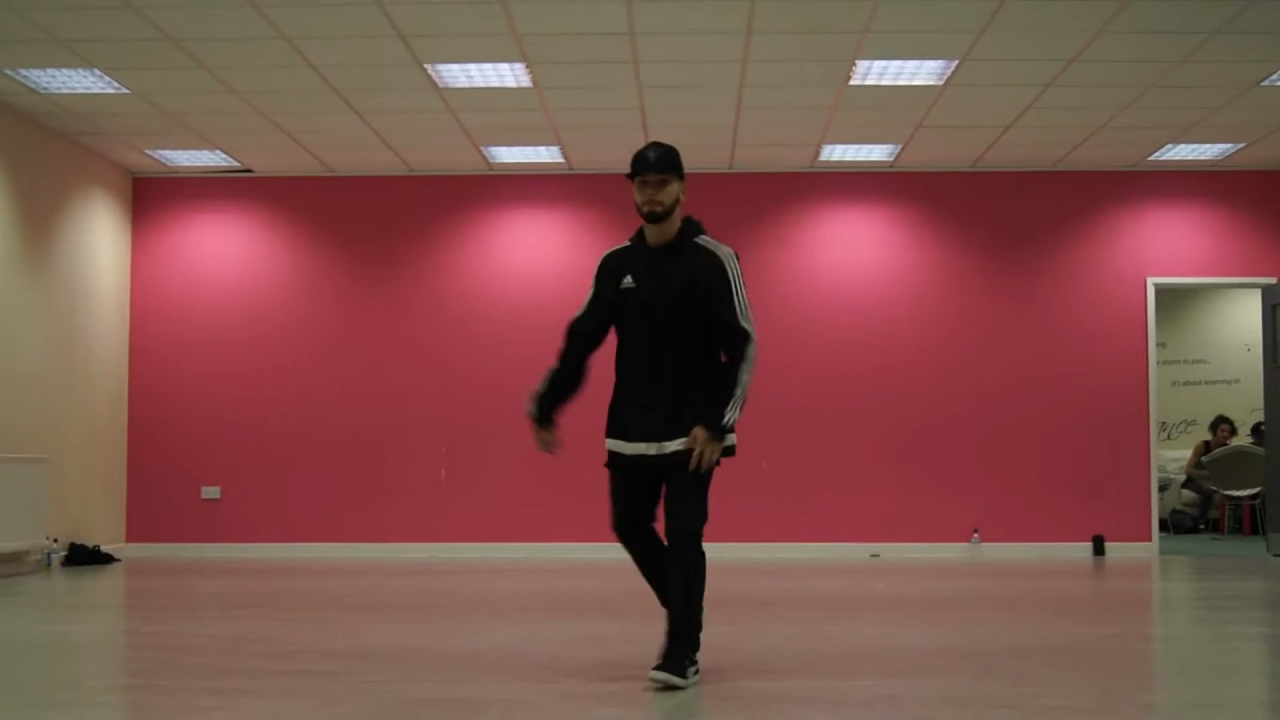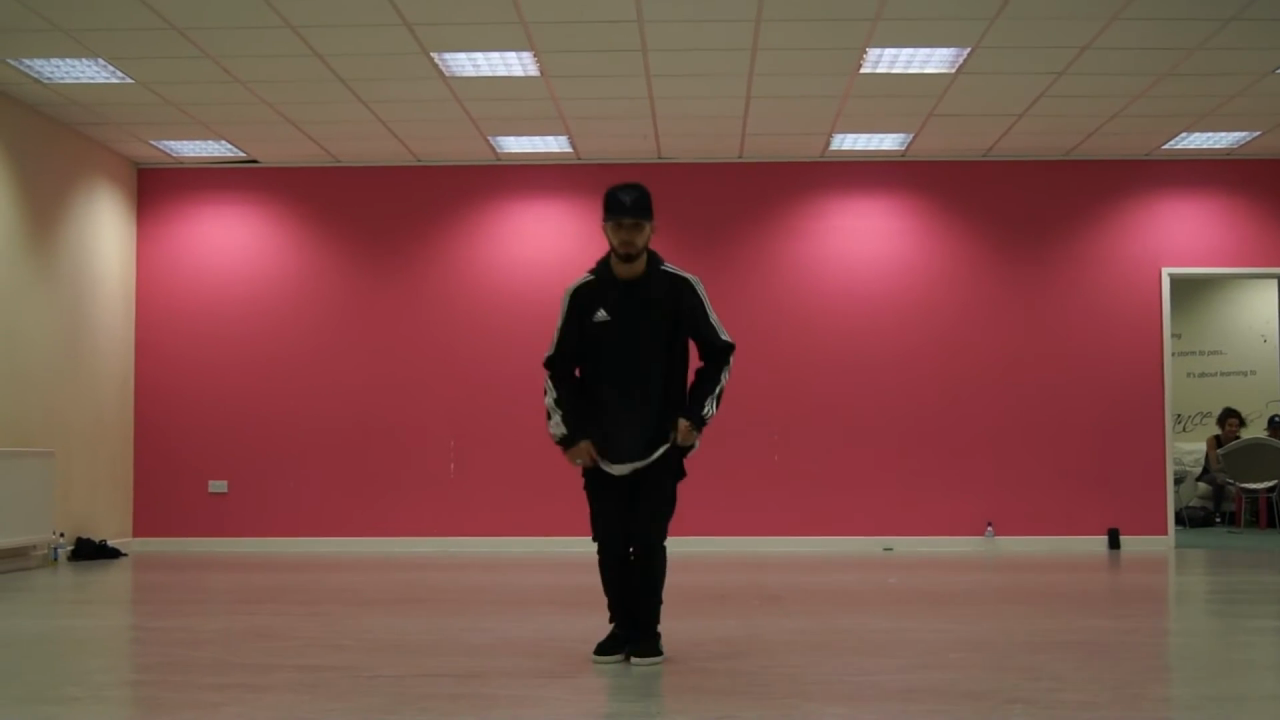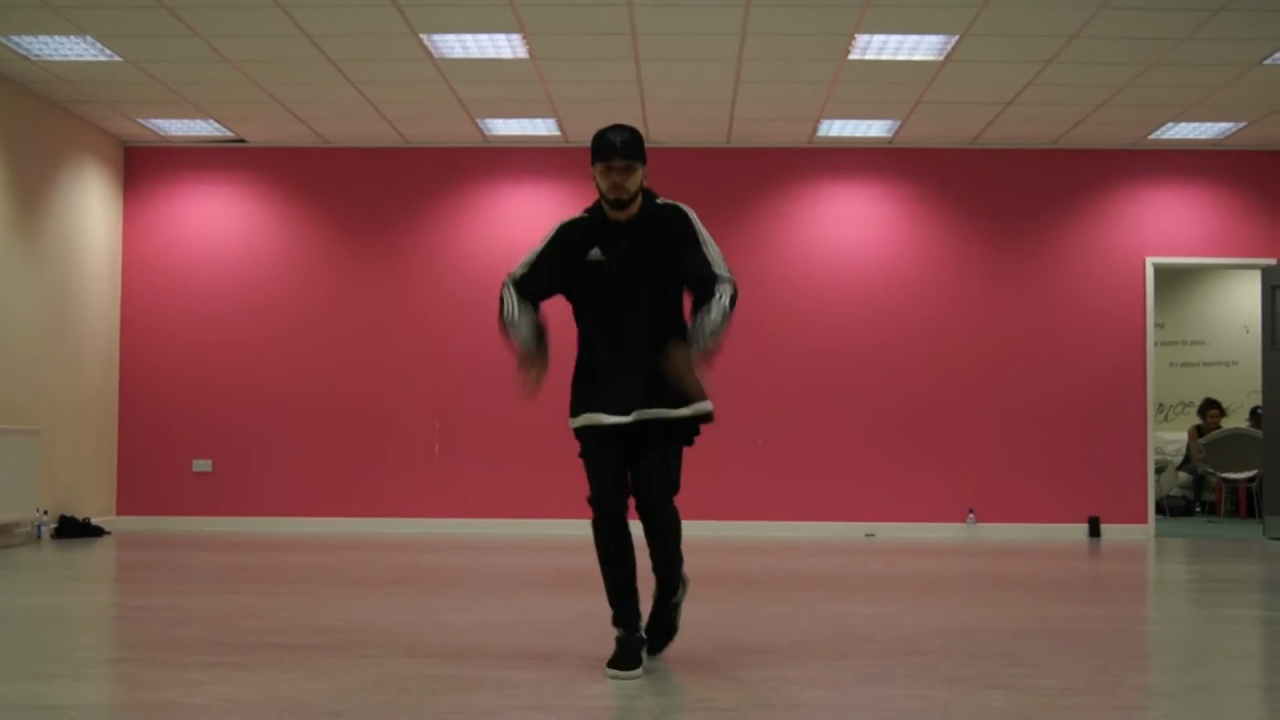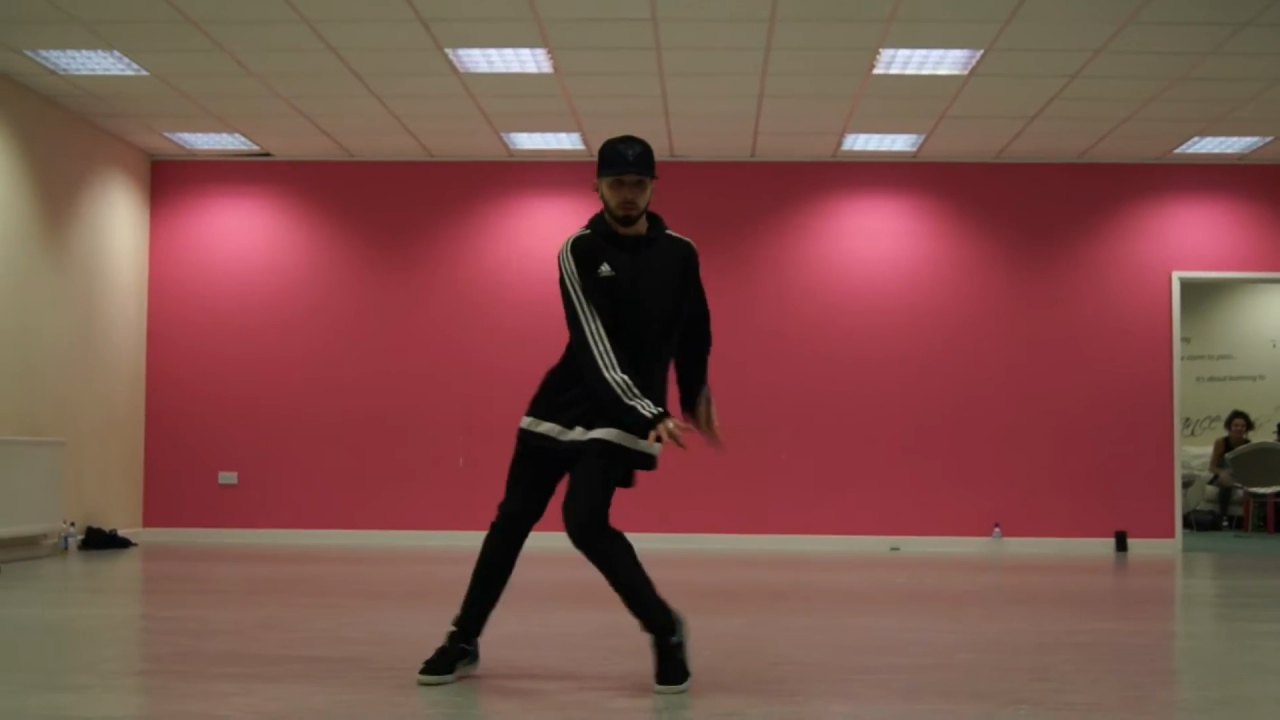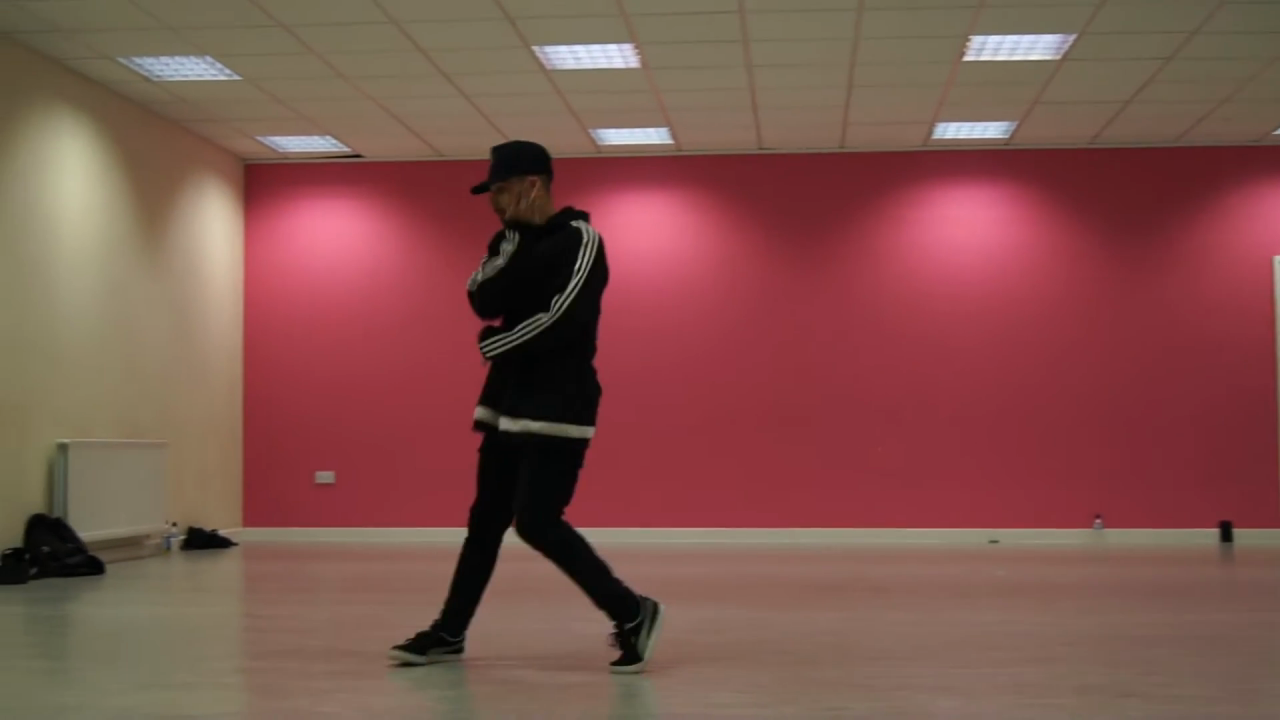
dt=1s
person 1, frame 1
left shoulder: (713, 259)
right shoulder: (615, 264)
left elbow: (741, 347)
right elbow: (582, 341)
left wrist: (716, 424)
right wrist: (545, 407)
left hip: (691, 428)
right hip: (632, 428)
left knee: (683, 534)
right knee: (628, 527)
left ankle: (684, 651)
right ankle: (682, 614)
person 1, frame 2
left shoulder: (680, 287)
right shoulder: (583, 294)
left elbow: (719, 354)
right elbow: (558, 368)
left wrist: (696, 414)
right wrist: (570, 433)
left hip: (662, 441)
right hip: (603, 446)
left knee: (648, 539)
right knee: (611, 541)
left ankle: (647, 631)
right ankle: (622, 627)
person 1, frame 3
left shoulder: (673, 222)
right shoulder: (573, 235)
left elbow: (720, 286)
right elbow: (518, 288)
left wrist: (696, 344)
right wrist: (528, 344)
left hip: (662, 399)
right hip: (599, 401)
left knee: (655, 500)
right knee: (607, 507)
left ankle: (670, 587)
right ankle: (628, 633)
person 1, frame 4
left shoulder: (679, 254)
right shoulder: (578, 251)
left elbow: (695, 334)
right elbow: (596, 341)
left wrist: (696, 398)
right wrist: (650, 412)
left hip: (621, 421)
right hip: (558, 406)
left knee: (584, 522)
right knee: (511, 522)
left ankle: (666, 633)
right ankle: (463, 642)
person 1, frame 5
left shoulder: (579, 239)
right shoulder: (507, 243)
left elbow: (557, 321)
right elbow: (481, 302)
left wrist: (489, 348)
right wrist: (518, 234)
left hip: (557, 410)
right hip: (508, 408)
left knee: (536, 523)
right knee: (486, 521)
left ankle: (633, 614)
right ankle: (449, 632)
